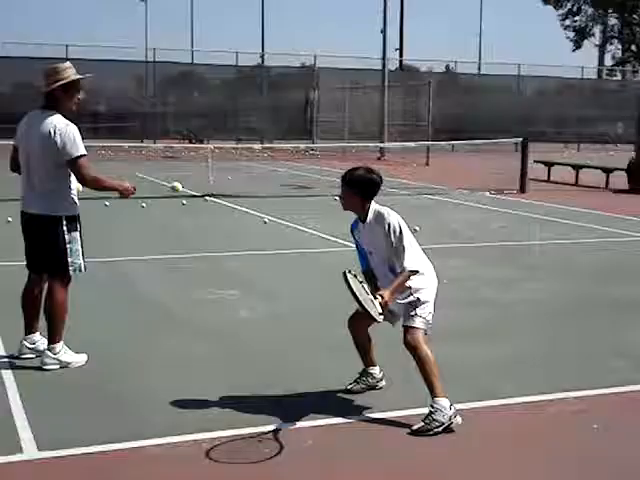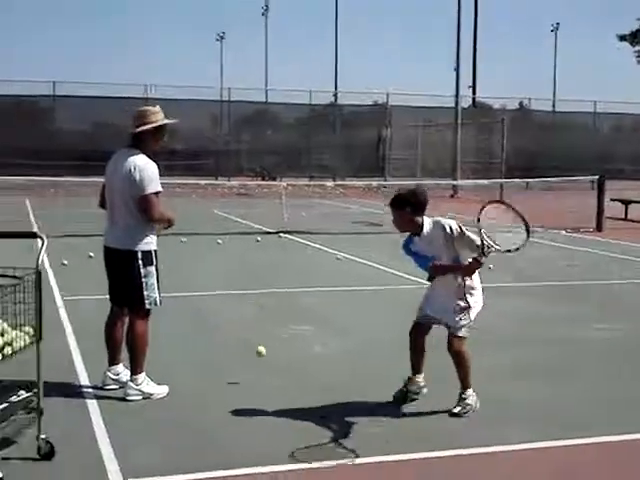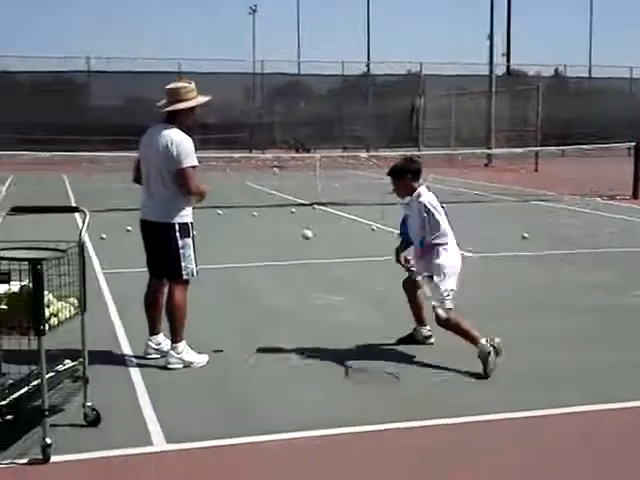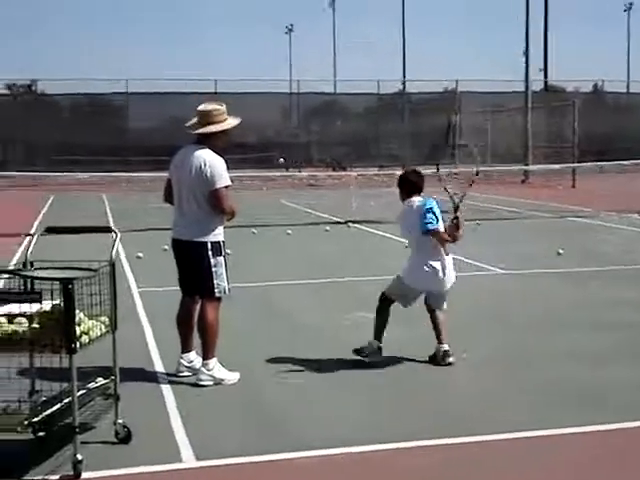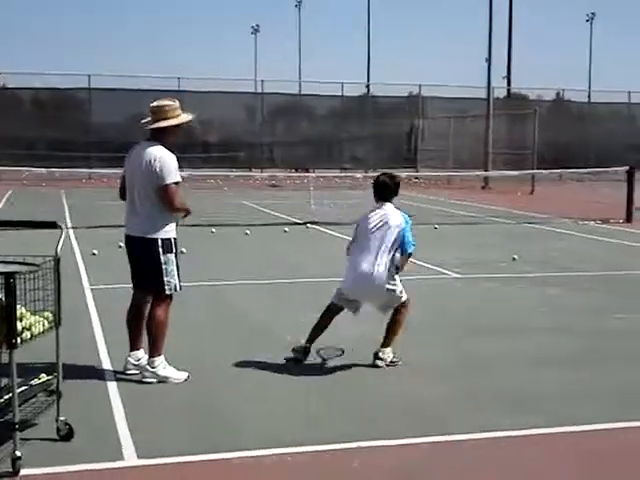
dt=0.4s
person 1, frame 1
left shoulder: (27, 121)
right shoulder: (64, 129)
left elbow: (15, 165)
right elbow: (86, 177)
right wrist: (119, 186)
left hip: (31, 211)
right hip: (57, 215)
left knee: (36, 277)
right knee: (60, 281)
left ankle: (31, 340)
right ankle: (54, 350)
person 1, frame 2
left shoulder: (116, 159)
right shoulder: (145, 166)
left elbow: (104, 202)
right elbow: (153, 213)
right wrist: (169, 218)
left hip: (113, 245)
right hip: (136, 249)
left knee: (119, 309)
right knee: (140, 313)
left ankle: (114, 370)
right ankle: (137, 381)
person 1, frame 3
left shoulder: (150, 135)
right shoulder: (180, 140)
left elbow: (138, 177)
right elbow: (190, 185)
right wrist: (202, 191)
left hip: (150, 218)
right hip: (173, 221)
left knee: (157, 280)
right knee: (178, 283)
left ankle: (155, 340)
right ankle: (177, 349)
person 1, frame 4
left shoulder: (180, 156)
right shoulder: (213, 161)
left elbow: (169, 196)
right elbow: (223, 206)
right wrist: (232, 211)
left hip: (181, 237)
right hip: (205, 240)
left knee: (190, 298)
right knee: (211, 301)
left ankle: (187, 358)
right ankle: (209, 367)
person 1, frame 5
left shoulder: (135, 152)
right shoulder: (164, 157)
left elbow: (124, 193)
right elbow: (173, 202)
right wrist: (186, 208)
left hip: (135, 234)
right hip: (157, 237)
left knee: (141, 295)
right knee: (161, 299)
left ankle: (135, 356)
right ankle: (155, 364)
person 2, frame 1
left shoulder: (388, 221)
right shoulder: (356, 228)
left elbow: (411, 265)
right elbow: (368, 268)
left wrist: (390, 291)
right wrist: (377, 291)
left hip: (417, 285)
right hip: (388, 287)
left knee: (413, 340)
right knee: (356, 323)
left ankle: (443, 408)
right ankle: (372, 373)
person 2, frame 2
left shoulder: (445, 227)
right shoulder: (409, 245)
left elbow: (477, 247)
right elbow: (433, 269)
left wrist: (476, 261)
right wrist: (461, 267)
left hip: (466, 293)
right hip: (438, 294)
left knee: (455, 342)
right knee: (417, 331)
left ankle: (468, 394)
right ankle: (416, 381)
person 2, frame 3
left shoulder: (425, 203)
right shoulder: (410, 206)
left elbow: (440, 237)
right elbow: (407, 239)
left wrist: (419, 259)
right wrist: (401, 253)
left hip: (443, 261)
right hip: (428, 259)
left knee: (442, 316)
right knee: (409, 284)
left ankle: (486, 346)
right ankle: (422, 331)
person 2, frame 4
left shoulder: (403, 215)
right shoulder: (428, 205)
right elbow: (432, 231)
left wrist: (450, 231)
right wrist: (449, 238)
left hip: (418, 270)
right hip: (441, 270)
left knee: (385, 299)
right knee: (433, 306)
left ankle: (376, 345)
right ankle: (443, 348)
person 2, frame 5
left shoulder: (364, 219)
right shoulder: (401, 218)
right elbow: (406, 252)
right wrist: (399, 267)
left hip: (355, 275)
right hip: (380, 277)
left knee: (333, 308)
right knee: (403, 305)
left ankle: (306, 347)
right ankle: (384, 352)
